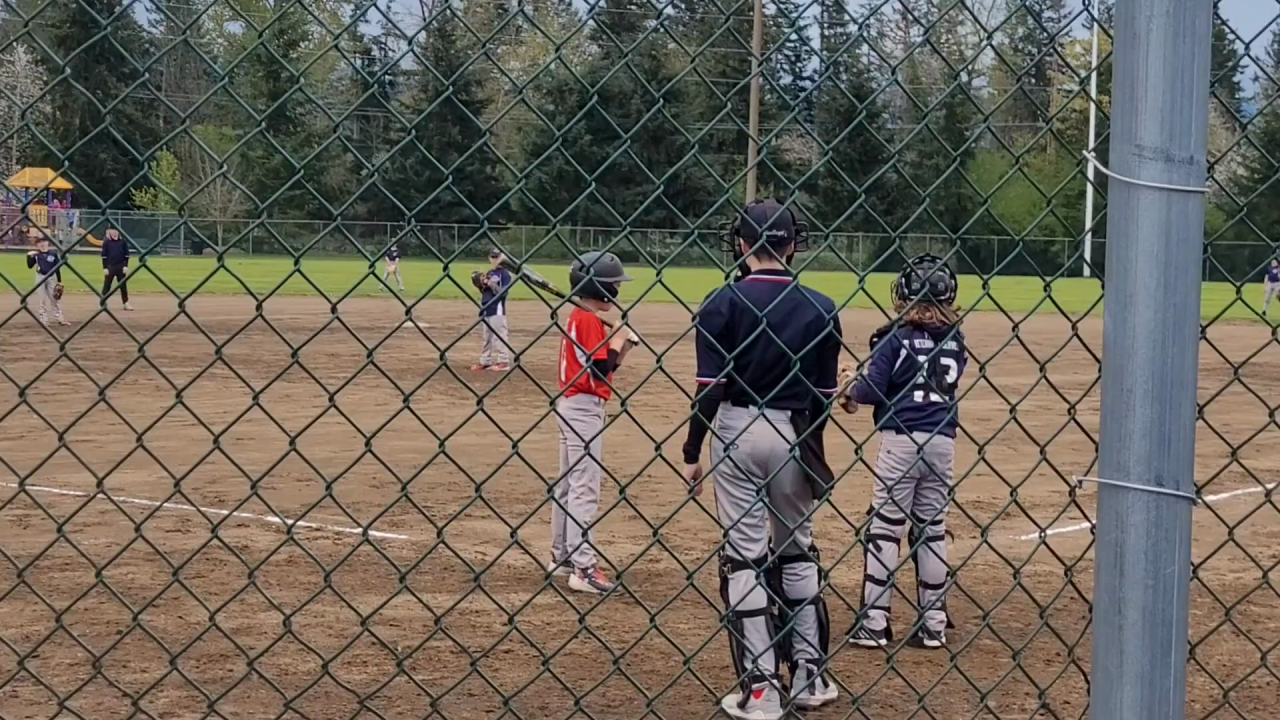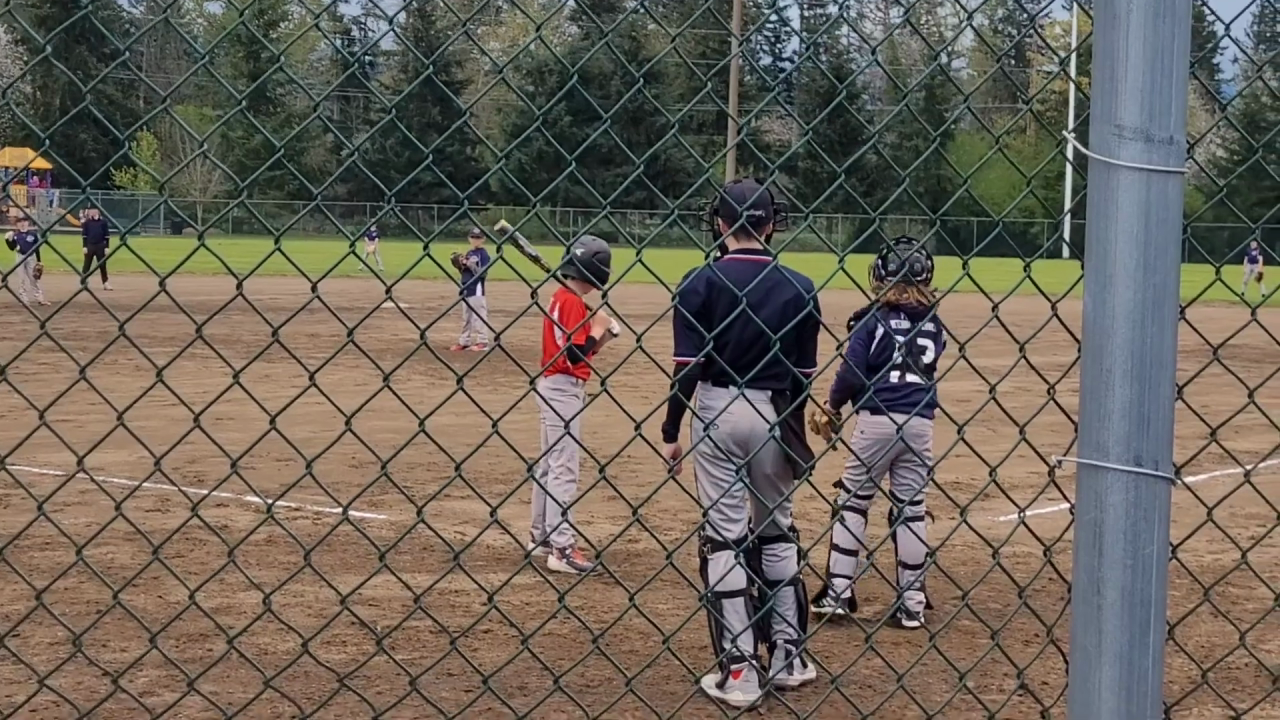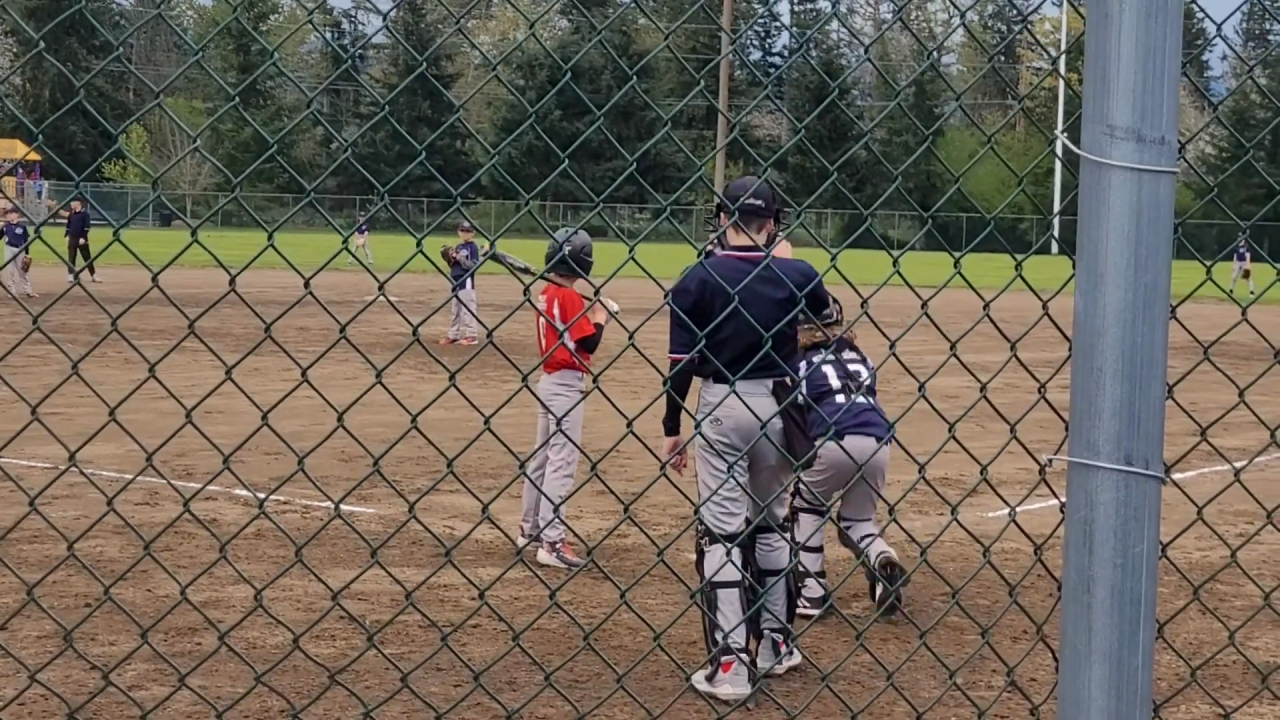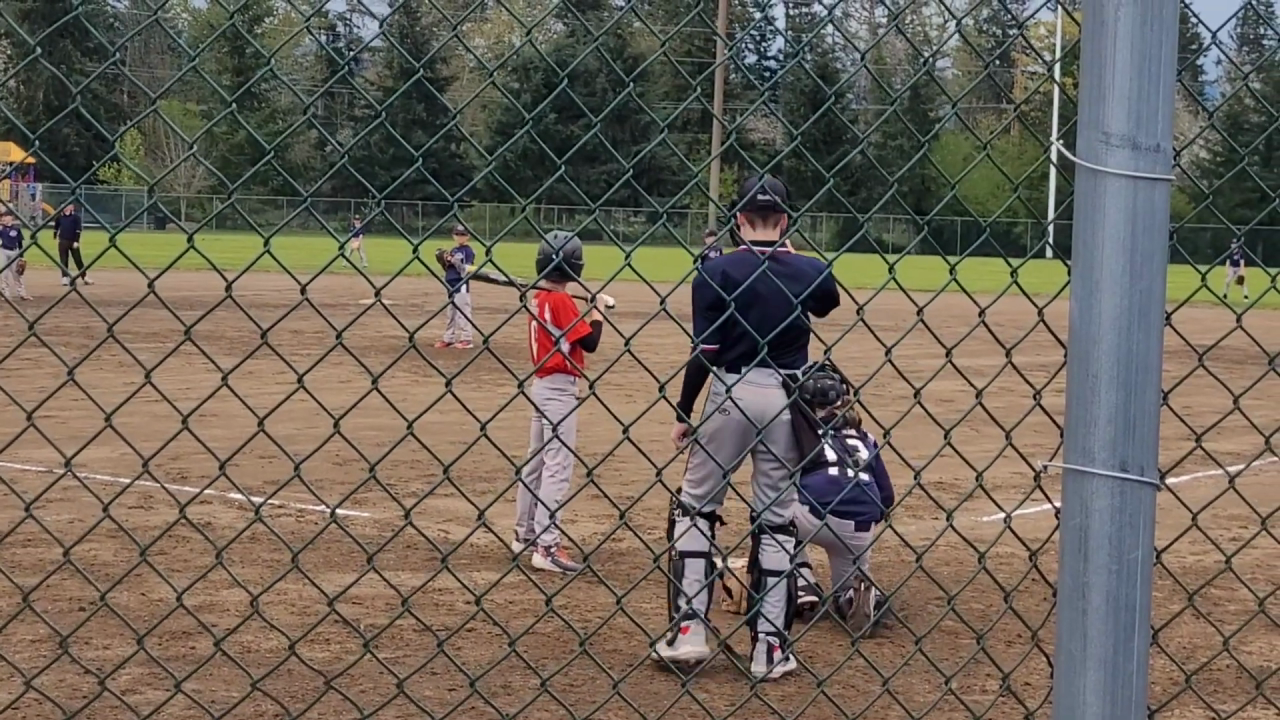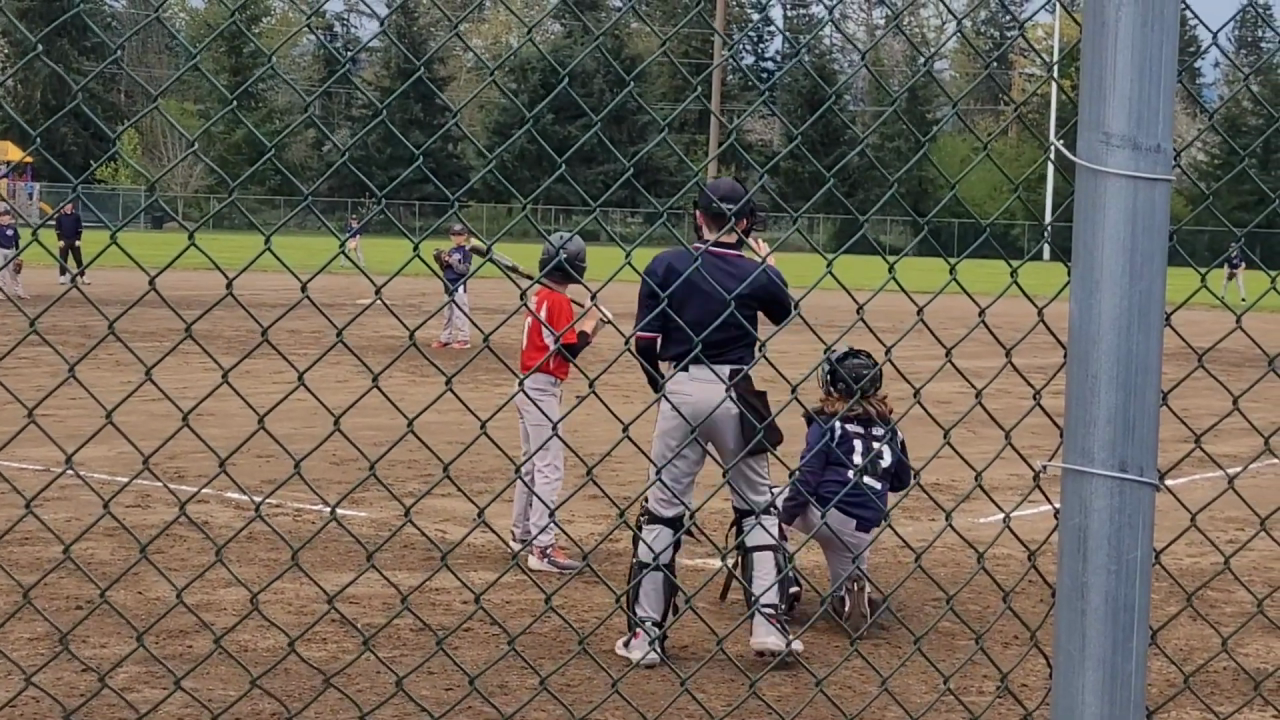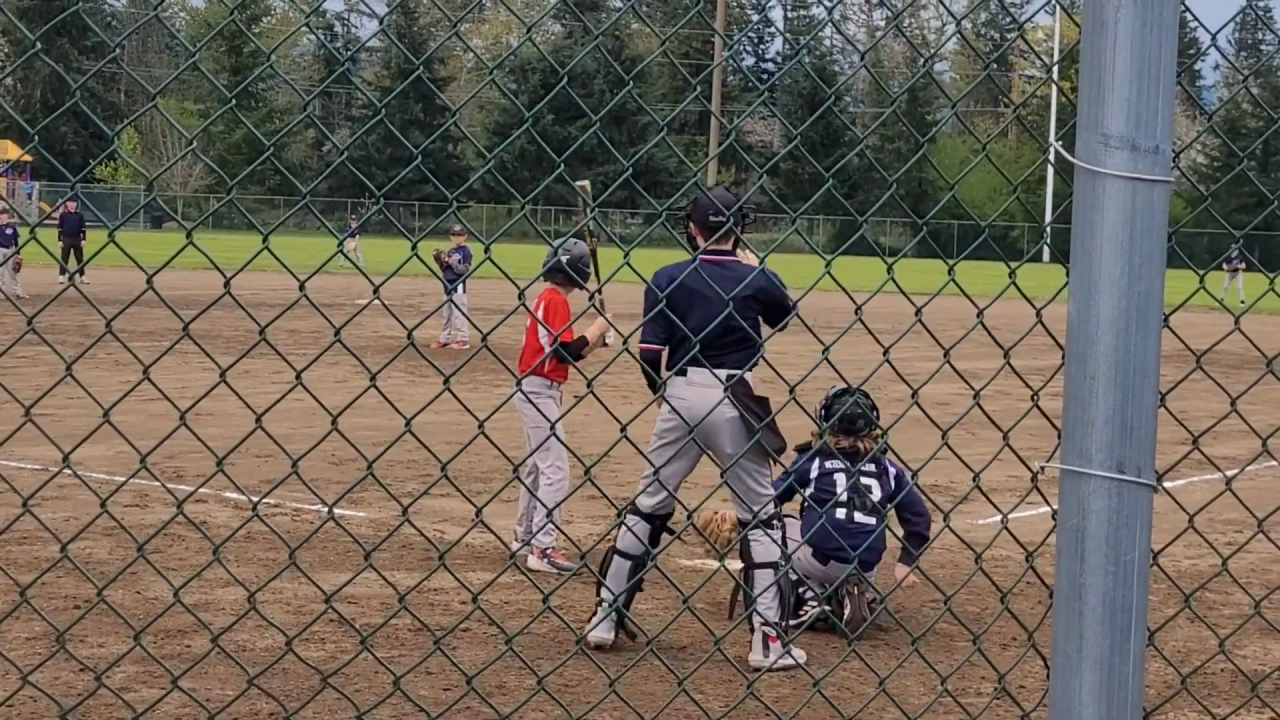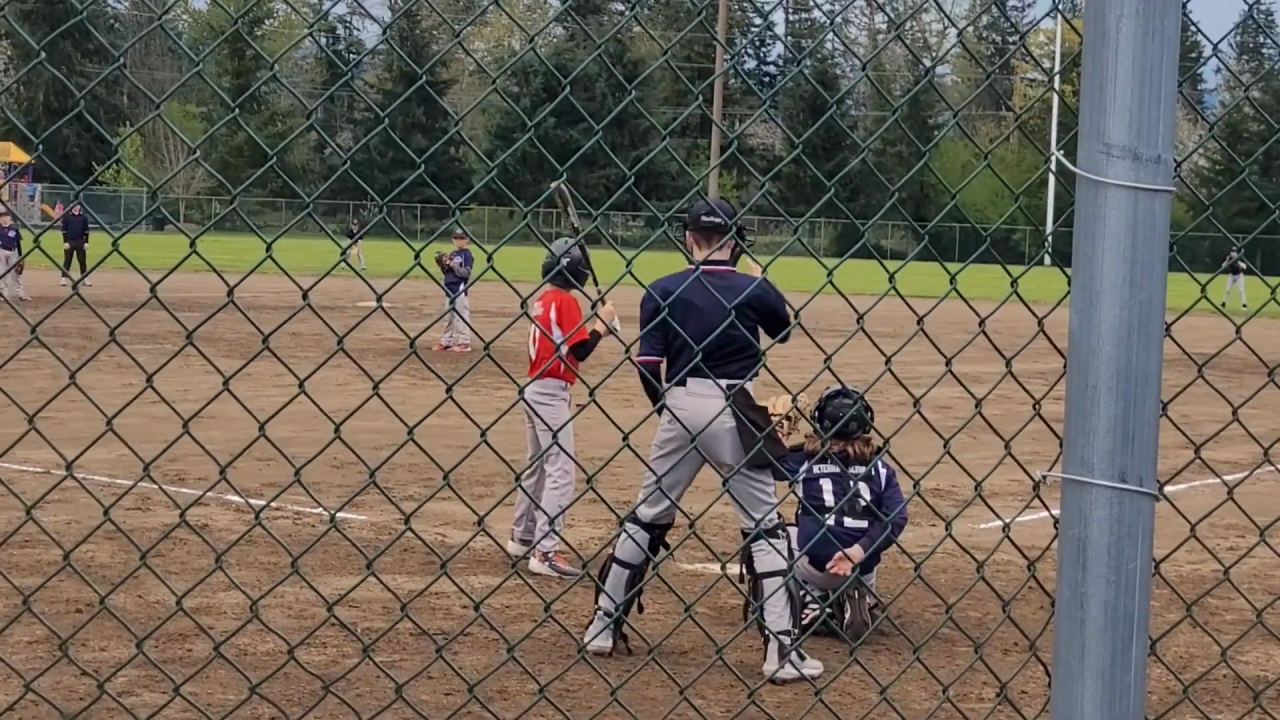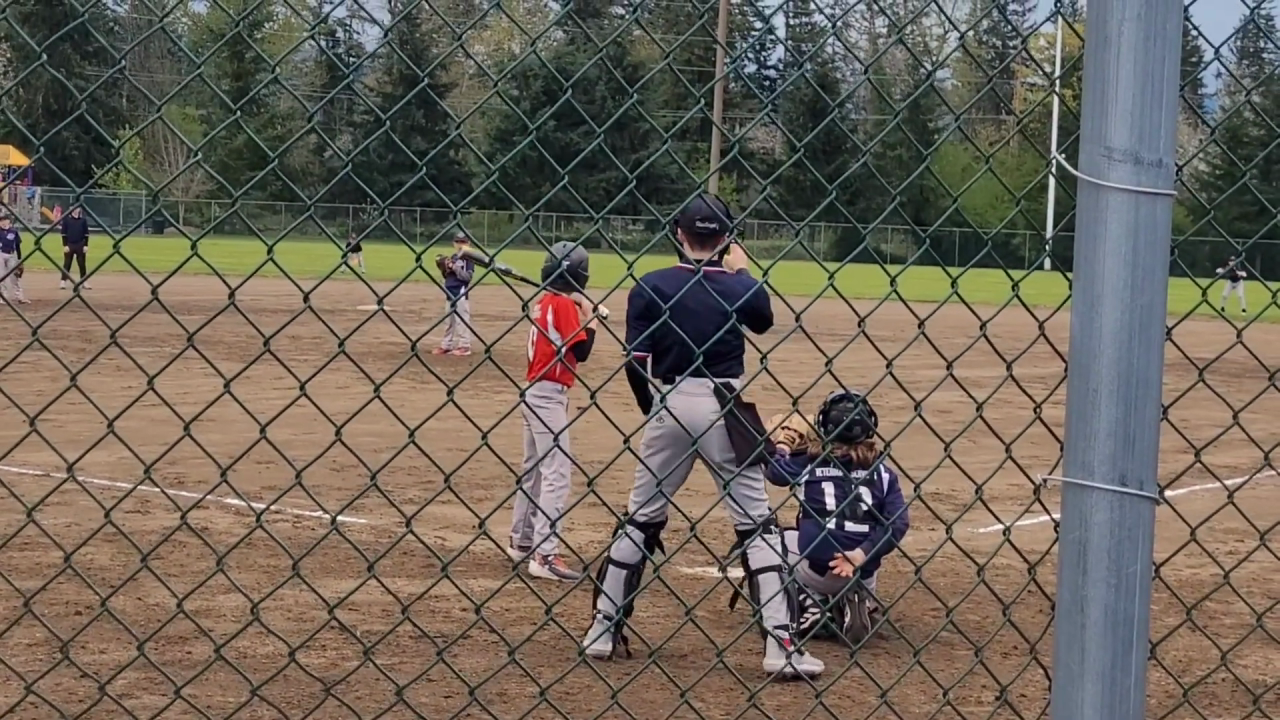
dt=0.5s
person 1, frame 1
left shoulder: (723, 302)
right shoulder: (821, 308)
left elbow: (709, 388)
right elbow: (824, 396)
left wrist: (691, 454)
left hip: (737, 435)
right hip: (795, 437)
left knee: (744, 559)
right knee: (798, 553)
right ankle: (810, 677)
person 1, frame 2
left shoulder: (701, 282)
right shoulder: (799, 287)
left elbow: (688, 366)
right elbow: (804, 375)
left wrist: (670, 433)
left hip: (718, 414)
right hip: (775, 416)
left knee: (724, 539)
right knee: (777, 533)
left ankle: (738, 670)
right ankle: (789, 657)
person 1, frame 3
left shoulder: (697, 278)
right shoulder: (796, 274)
left elbow: (683, 362)
right elbow: (821, 306)
left wrist: (671, 427)
left hip: (721, 407)
right hip: (777, 409)
left knee: (720, 534)
right knee: (771, 525)
left ankle: (730, 663)
right ankle: (773, 643)
person 1, frame 4
left shoulder: (716, 271)
right shoulder: (810, 272)
left elbow: (702, 353)
right elbow: (829, 302)
left wrist: (683, 413)
left hip: (731, 397)
right hip: (785, 401)
left knee: (694, 509)
right knee: (776, 523)
left ankle: (690, 628)
right ankle: (770, 646)
person 1, frame 5
left shoulder: (666, 265)
right shoulder: (760, 275)
left elbow: (644, 342)
right elbow: (785, 314)
left wrist: (660, 385)
left hip: (682, 392)
right hip: (735, 397)
left knee: (662, 512)
right knee: (757, 508)
left ankle: (645, 634)
right ankle: (767, 623)
person 1, frame 6
left shoulder: (667, 278)
right shoulder: (759, 280)
left elbow: (648, 353)
right elbow: (782, 318)
left wrist: (660, 393)
left hip: (682, 395)
right hip: (736, 401)
left knee: (647, 508)
right knee: (759, 517)
left ankle: (606, 618)
right ankle: (767, 637)
person 1, frame 7
left shoulder: (662, 290)
right shoulder: (755, 288)
left elbow: (649, 368)
right elbow: (783, 331)
left hip: (681, 407)
right hip: (736, 413)
left knee: (646, 518)
right knee: (764, 529)
left ankle: (604, 625)
right ankle: (782, 647)
person 1, frame 8
left shoulder: (650, 286)
right shoulder: (744, 288)
left elbow: (635, 364)
right elbow: (764, 322)
left wrist: (651, 413)
left hip: (670, 407)
right hip: (724, 411)
left knee: (640, 520)
right knee: (758, 526)
left ankle: (603, 630)
right ankle: (780, 643)
person 2, frame 1
left shoulder: (577, 317)
right shoulder: (590, 321)
right elbow: (600, 370)
left wrist: (621, 347)
right wrist: (617, 339)
left hip: (571, 406)
right hip: (585, 408)
left knee: (567, 485)
right knee: (585, 489)
left ankle: (561, 557)
right ankle: (583, 569)
person 2, frame 2
left shoulder: (560, 297)
right shoulder: (573, 302)
right elbow: (575, 355)
left wrist: (601, 336)
right wrist: (598, 329)
left hip: (554, 386)
right hip: (564, 389)
left knee: (548, 466)
right knee: (564, 469)
left ankle: (541, 536)
right ankle: (561, 549)
person 2, frame 3
left shoulder: (545, 294)
right shoulder: (569, 297)
right elbow: (589, 345)
left wrist: (593, 316)
right wrist: (600, 314)
left hip: (550, 381)
right hip: (567, 384)
left knee: (541, 460)
right knee: (562, 464)
left ankle: (530, 531)
right ankle: (551, 543)
person 2, frame 4
left shoulder: (539, 299)
right shoulder: (561, 300)
right elbow: (589, 343)
left wrist: (591, 311)
right wrist: (597, 310)
left hip: (543, 386)
right hip: (559, 390)
left knee: (535, 465)
right knee: (557, 469)
left ankle: (526, 535)
right ankle: (547, 548)
person 2, frame 5
left shoulder: (540, 296)
right shoulder: (558, 300)
right elbow: (569, 352)
left wrist: (591, 328)
right wrist: (590, 322)
left hip: (530, 386)
right hip: (542, 389)
left knee: (532, 465)
right knee: (550, 469)
left ankle: (523, 535)
right ankle: (542, 549)
person 2, frame 6
left shoulder: (545, 298)
right shoulder: (556, 301)
right elbow: (564, 354)
left wrist: (594, 342)
right wrist: (597, 330)
left hip: (534, 389)
right hip: (540, 391)
left knee: (536, 467)
right knee: (555, 471)
left ankle: (525, 537)
right ankle: (542, 549)
person 2, frame 7
left shoulder: (542, 300)
right shoulder: (566, 301)
right elbow: (579, 350)
left wrist: (599, 328)
right wrist: (602, 322)
left hip: (535, 390)
right hip: (552, 393)
left knee: (537, 467)
right knee: (561, 472)
left ankle: (522, 537)
right ankle: (545, 553)
person 2, frame 8
left shoulder: (542, 303)
right shoulder: (563, 303)
right elbow: (580, 352)
left wrist: (586, 319)
right wrist: (592, 318)
left hip: (535, 392)
right hip: (549, 396)
left knee: (533, 472)
right knee: (556, 475)
left ankle: (522, 542)
right ankle: (544, 556)
person 3, frame 1
left shoulder: (895, 336)
right shoulder: (955, 340)
left elbow: (874, 388)
left wrist: (851, 391)
left hip: (902, 440)
right hip: (941, 442)
left knee: (884, 528)
right knee: (931, 530)
left ankle: (874, 624)
right ankle: (933, 624)
person 3, frame 2
left shoulder: (873, 319)
right shoulder: (934, 324)
left elbow: (852, 374)
left wrist: (831, 408)
left hip: (878, 420)
right hip: (920, 423)
left knee: (853, 502)
right knee: (911, 511)
left ankle: (839, 592)
right ankle: (912, 604)
person 3, frame 3
left shoulder: (799, 361)
right shoulder: (859, 357)
left elbow: (785, 416)
left hip: (835, 443)
right hip: (877, 445)
left knee: (806, 509)
right knee: (857, 522)
left ankle: (810, 595)
right ankle: (881, 558)
person 3, frame 4
right shoulder: (863, 437)
right elbow: (887, 497)
left hip: (813, 516)
right hip: (860, 528)
right knee: (844, 592)
left ankle: (803, 590)
right ankle: (856, 595)
person 3, frame 5
left shoulder: (827, 424)
right shoulder: (889, 429)
left elbow: (807, 477)
right elbow: (903, 480)
left wrist: (783, 519)
left hip: (822, 514)
right hip: (861, 529)
right knee: (848, 585)
right ankle: (854, 592)
person 3, frame 6
left shoulder: (814, 458)
right shoulder: (887, 467)
left elbow: (774, 495)
right elbow: (918, 515)
right wrist: (907, 562)
left hip: (819, 558)
right hip: (864, 568)
left ankle: (810, 598)
right ankle: (852, 598)
person 3, frame 7
left shoulder: (805, 459)
right shoulder: (879, 467)
right elbow: (896, 518)
right wrist: (860, 551)
left hip: (816, 565)
right hip: (862, 571)
left ankle: (812, 602)
right ankle: (860, 602)
person 3, frame 8
left shoulder: (808, 462)
right shoulder: (882, 472)
left elbow: (773, 469)
right elbow: (897, 523)
left wrist: (783, 445)
right wrist: (860, 556)
left hip: (815, 569)
right hip: (863, 574)
right knee: (861, 588)
left ankle: (811, 606)
right ankle: (860, 606)
